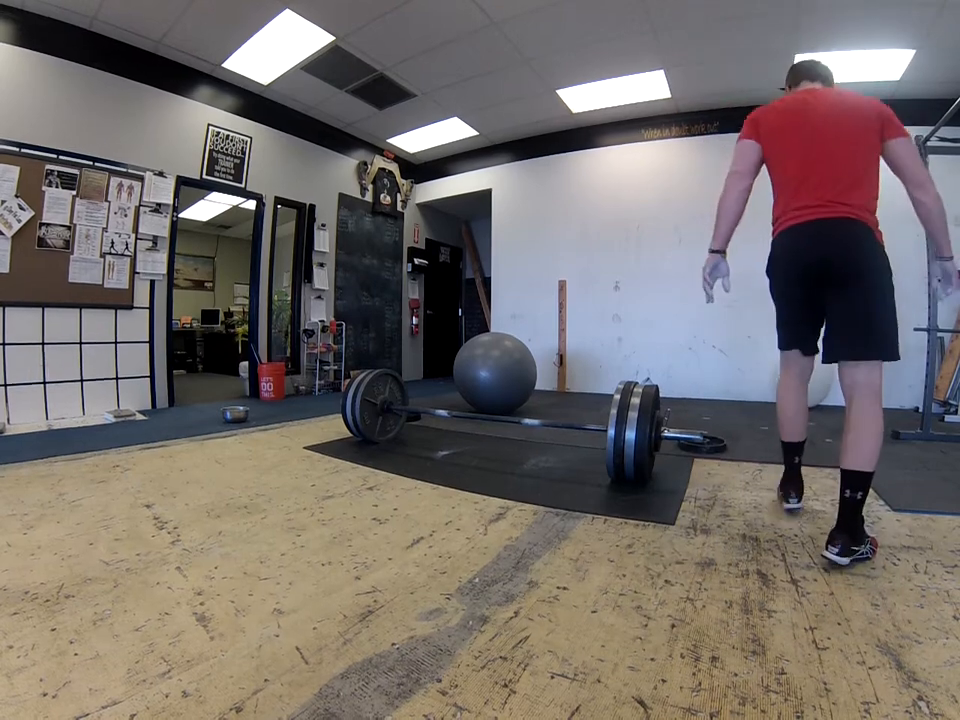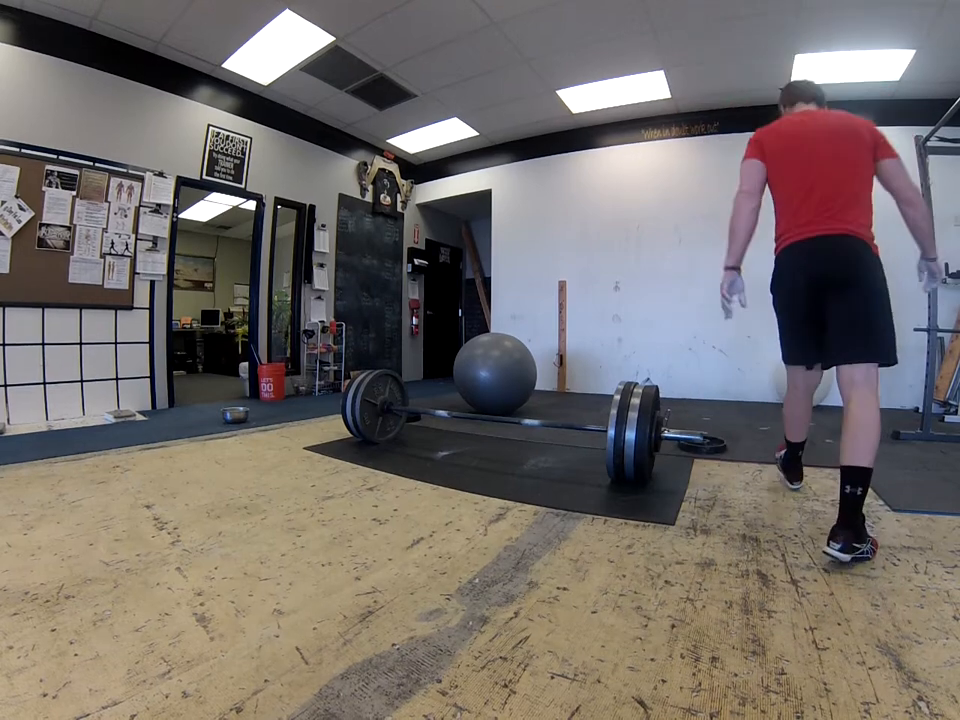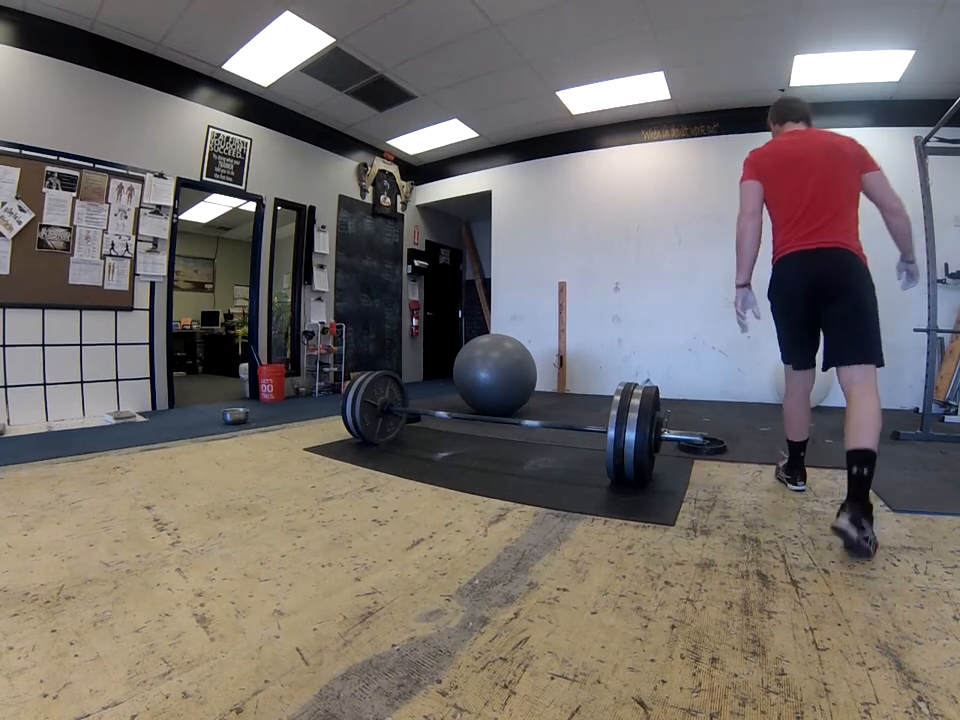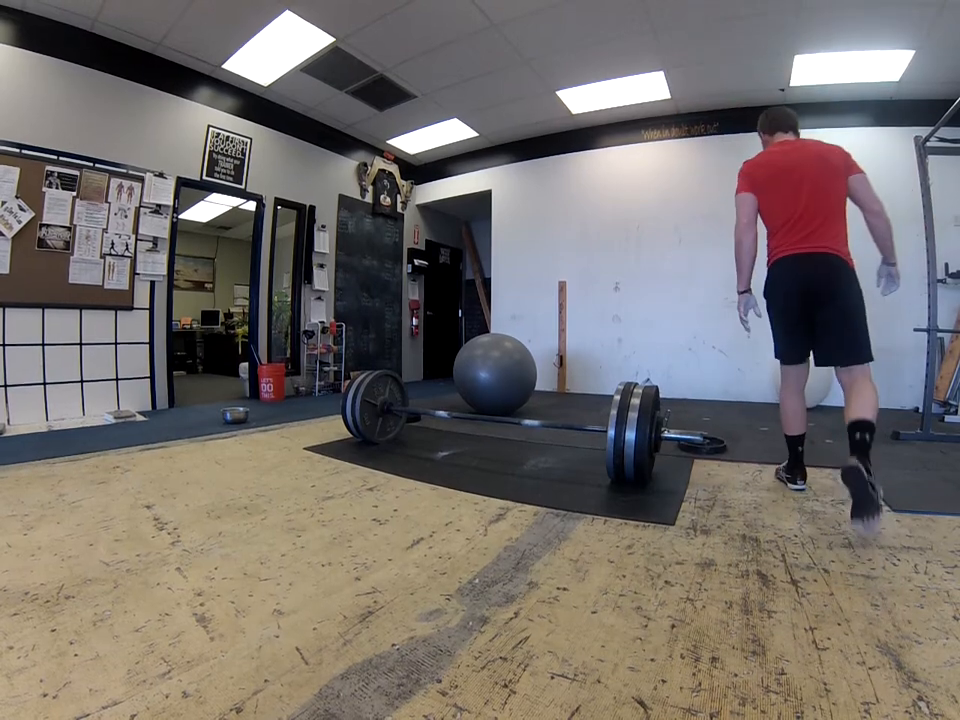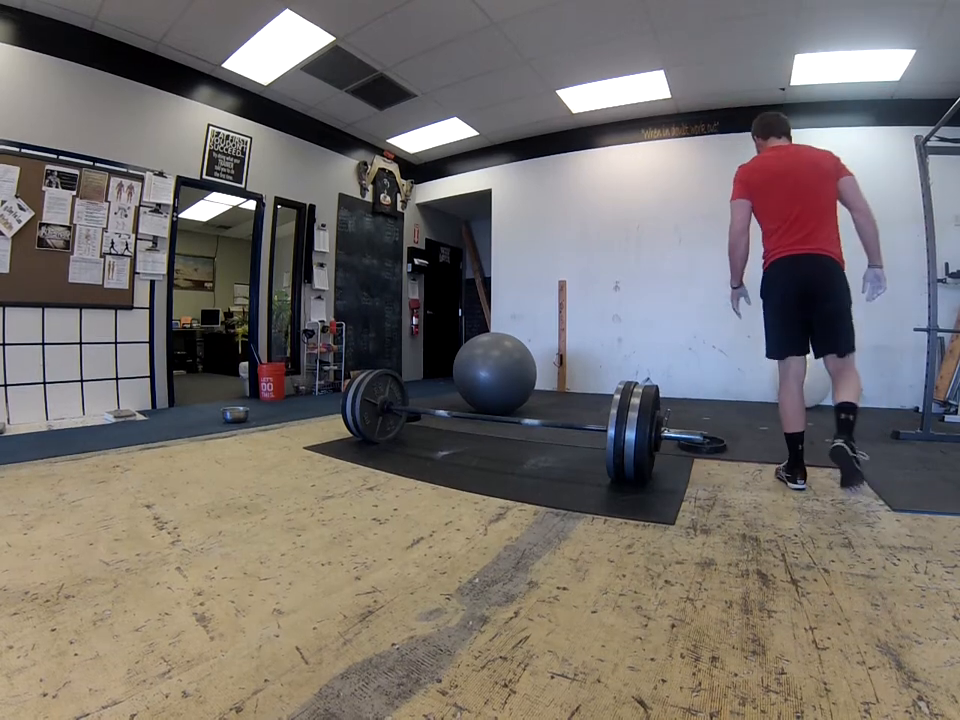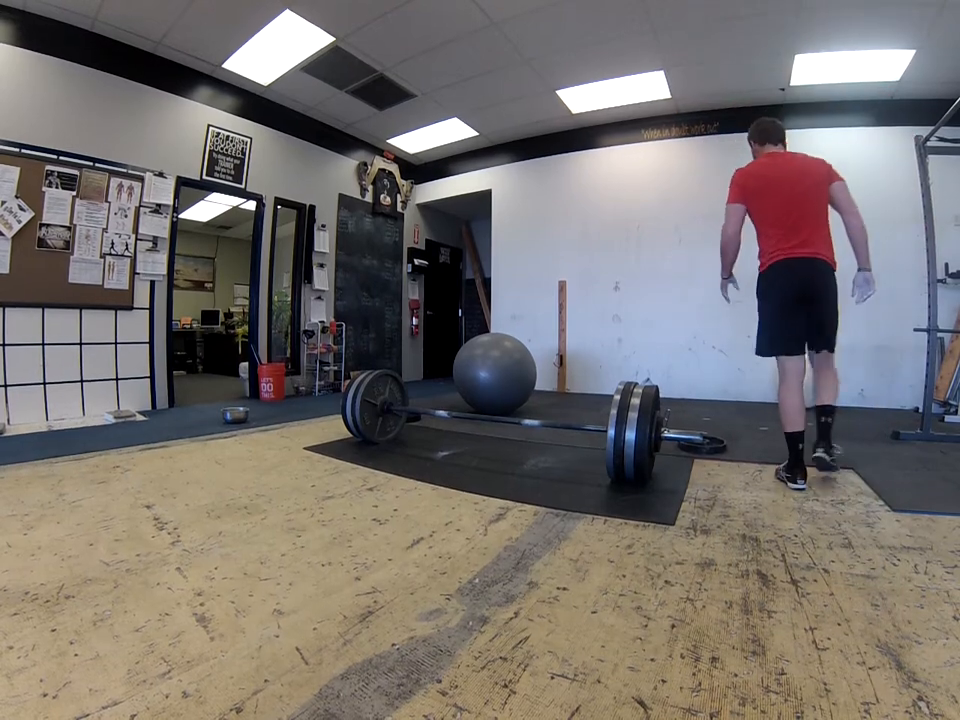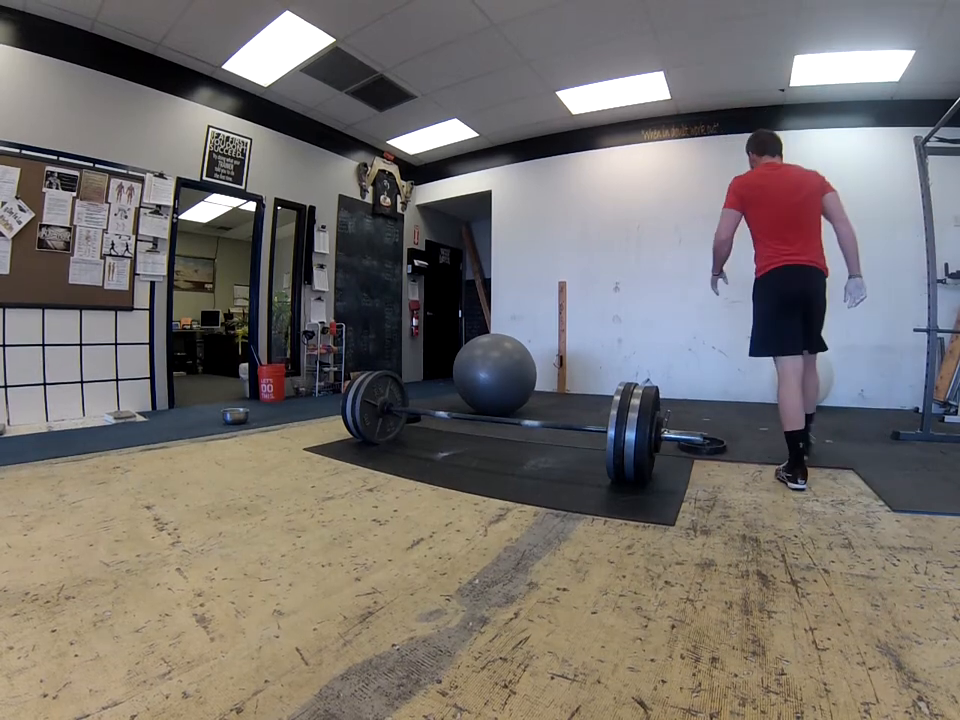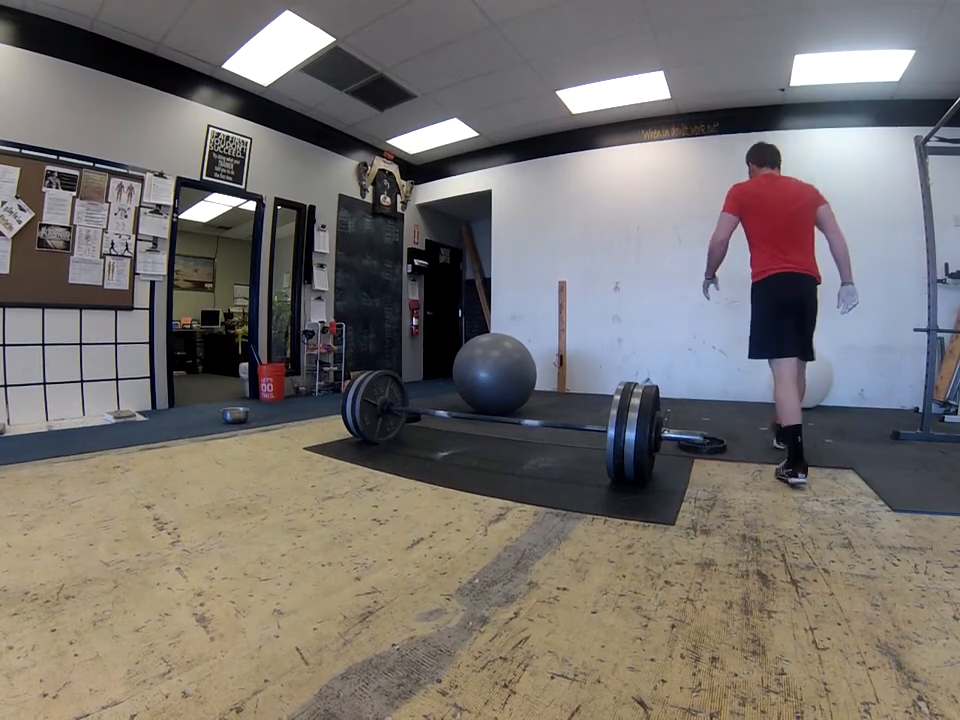
dt=0.1s
person 1, frame 1
left shoulder: (765, 115)
right shoulder: (871, 107)
left elbow: (738, 180)
left wrist: (717, 250)
left hip: (792, 247)
right hip: (856, 245)
left knee: (794, 364)
right knee: (864, 389)
left ankle: (792, 477)
person 1, frame 2
left shoulder: (765, 137)
right shoulder: (863, 130)
left elbow: (747, 199)
right elbow: (910, 198)
left wrist: (732, 267)
right wrist: (929, 254)
left hip: (795, 262)
right hip: (853, 257)
left knee: (800, 376)
right knee: (860, 388)
left ankle: (793, 463)
right ankle: (847, 524)
person 1, frame 3
left shoulder: (761, 157)
right shoulder: (849, 146)
left elbow: (749, 219)
right elbow: (893, 207)
left wrist: (743, 284)
right wrist: (909, 257)
left hip: (791, 271)
right hip: (844, 267)
left knee: (797, 378)
right knee: (861, 387)
left ankle: (795, 468)
right ankle: (857, 505)
person 1, frame 4
left shoulder: (753, 167)
right shoulder: (835, 154)
left elbow: (745, 231)
right elbow: (875, 211)
left wrist: (743, 291)
right wrist: (889, 261)
left hip: (784, 275)
right hip: (835, 271)
left knee: (793, 377)
right knee: (857, 377)
left ankle: (795, 466)
right ankle: (859, 459)
person 1, frame 5
left shoulder: (749, 172)
right shoulder: (826, 159)
left elbow: (738, 233)
right elbow: (861, 210)
left wrist: (737, 282)
right wrist: (874, 264)
left hip: (781, 275)
right hip: (827, 271)
left knee: (791, 375)
right knee: (843, 365)
left ankle: (796, 467)
right ankle: (844, 437)
person 1, frame 6
left shoulder: (746, 176)
right shoulder: (819, 167)
left elbow: (730, 233)
right elbow: (852, 216)
left wrist: (726, 273)
right wrist: (865, 268)
left hip: (778, 276)
right hip: (820, 272)
left knee: (790, 373)
right knee: (824, 362)
left ankle: (796, 466)
right ankle: (824, 440)
person 1, frame 7
left shoulder: (743, 184)
right shoulder: (813, 178)
left elbow: (723, 237)
right elbow: (843, 226)
left wrist: (717, 271)
right wrist: (855, 275)
left hip: (774, 281)
right hip: (813, 278)
left knee: (788, 374)
right knee: (808, 363)
left ankle: (797, 466)
right ankle: (802, 439)
person 1, frame 8
left shoulder: (742, 192)
right shoulder: (808, 190)
left elbow: (720, 239)
right elbow: (835, 235)
left wrist: (710, 275)
right wrist: (847, 282)
left hip: (771, 287)
right hip: (805, 285)
left knee: (784, 372)
right knee: (797, 366)
left ankle: (795, 461)
right ankle: (787, 433)
